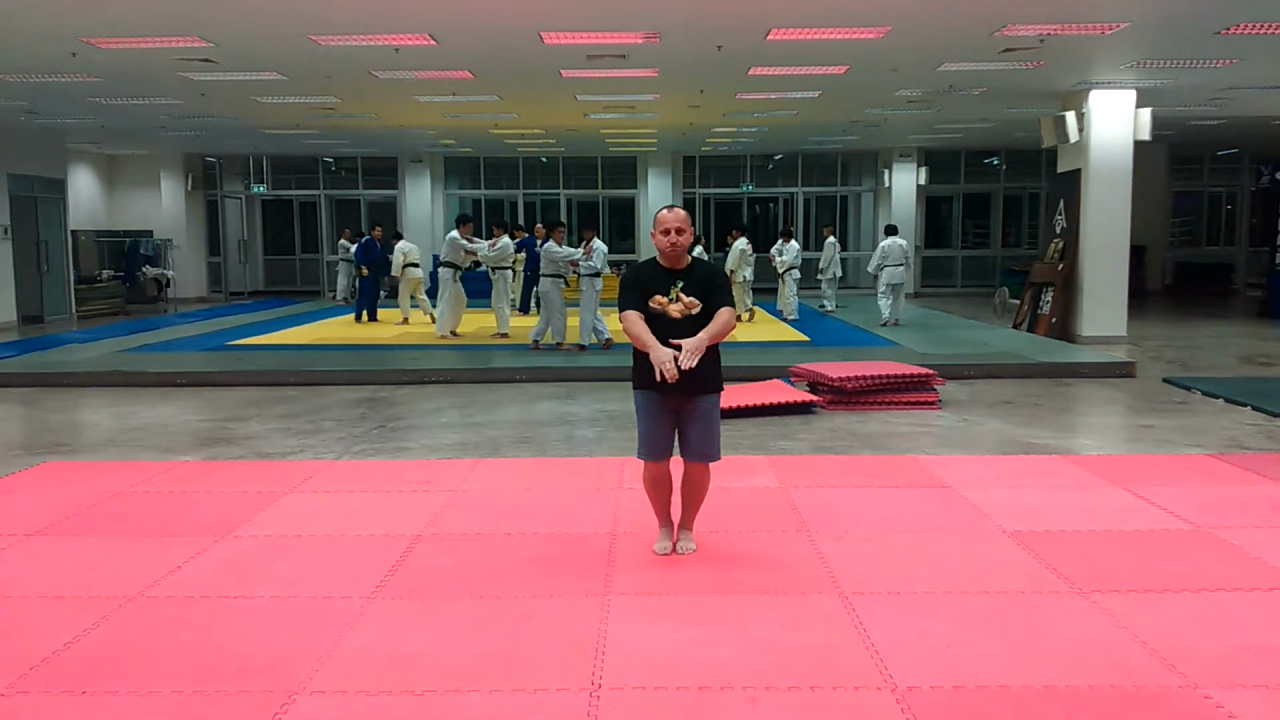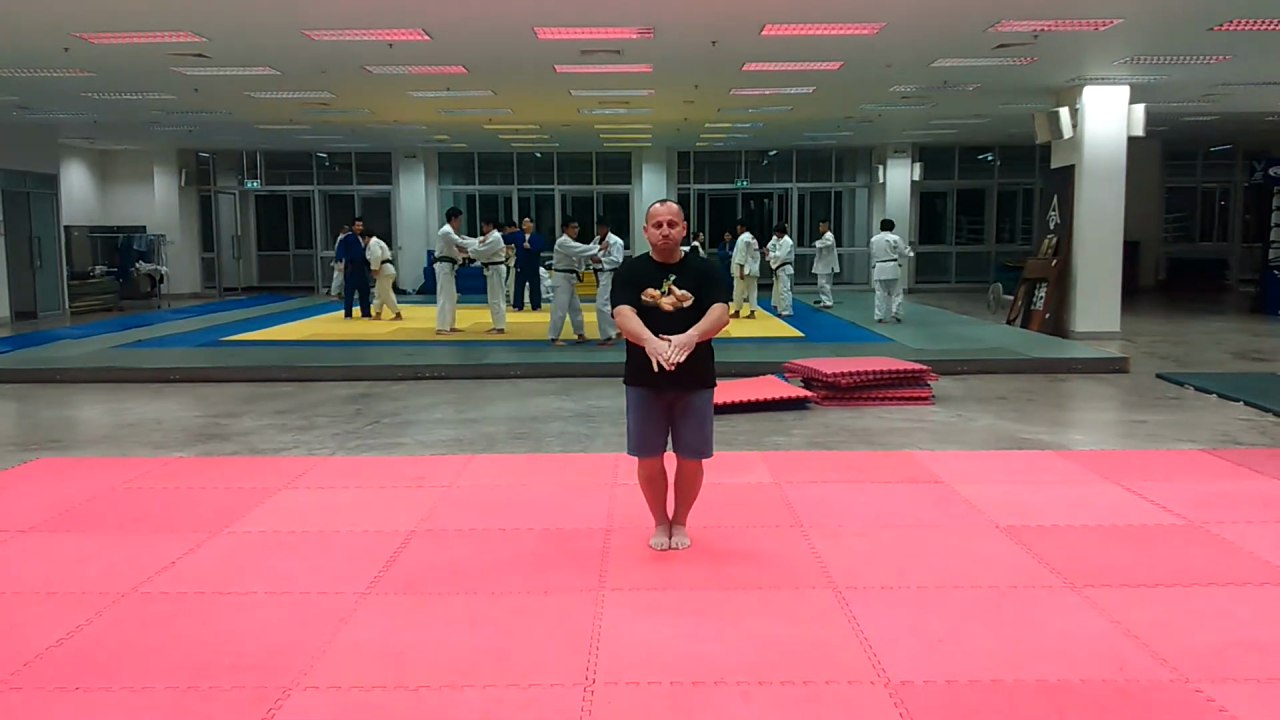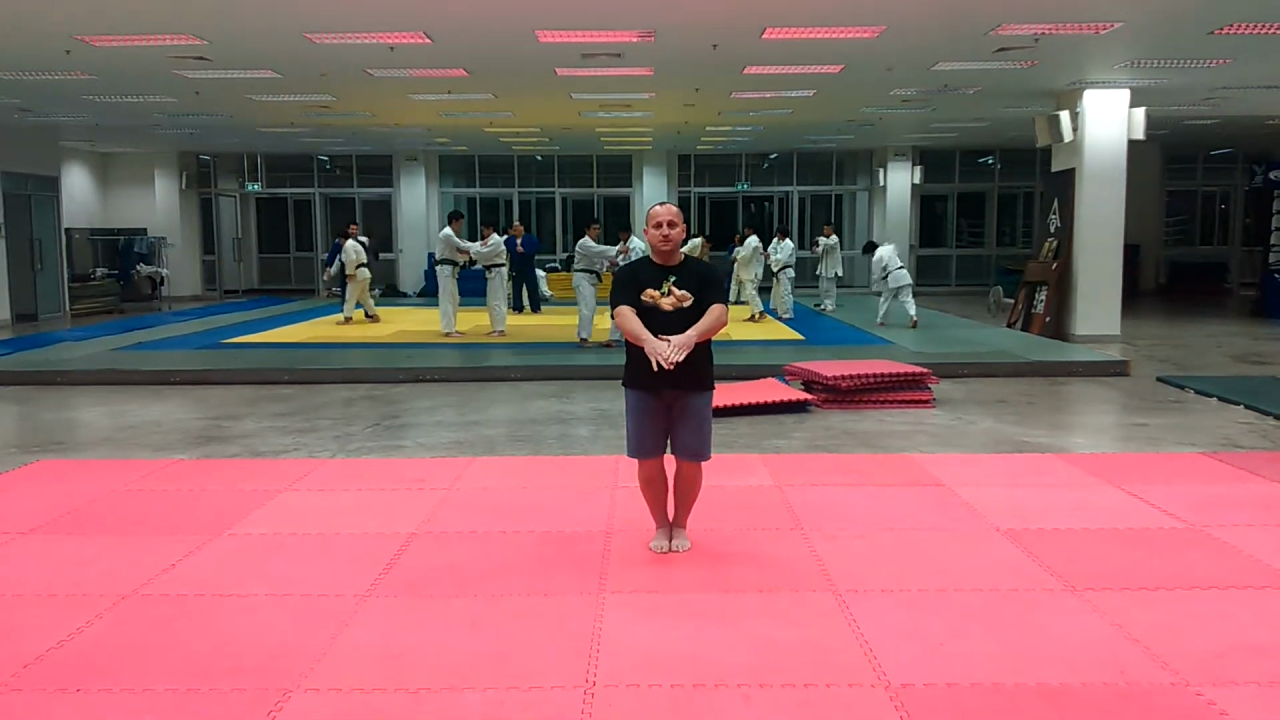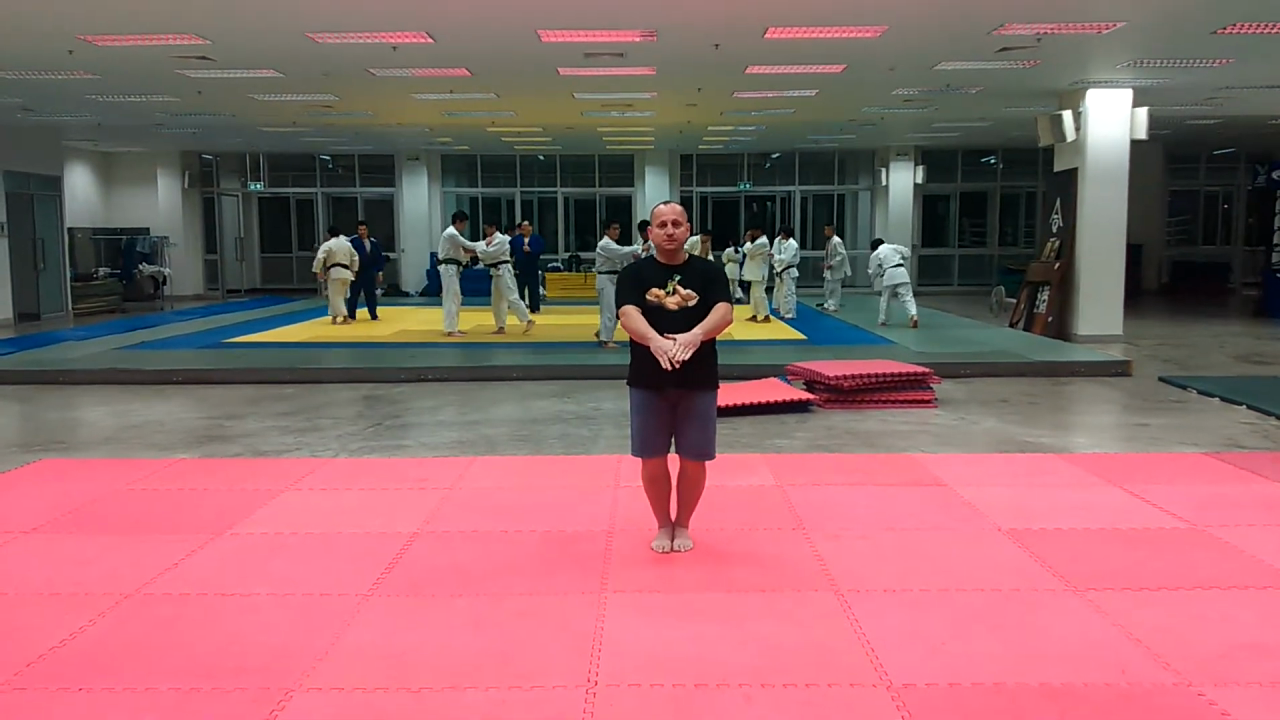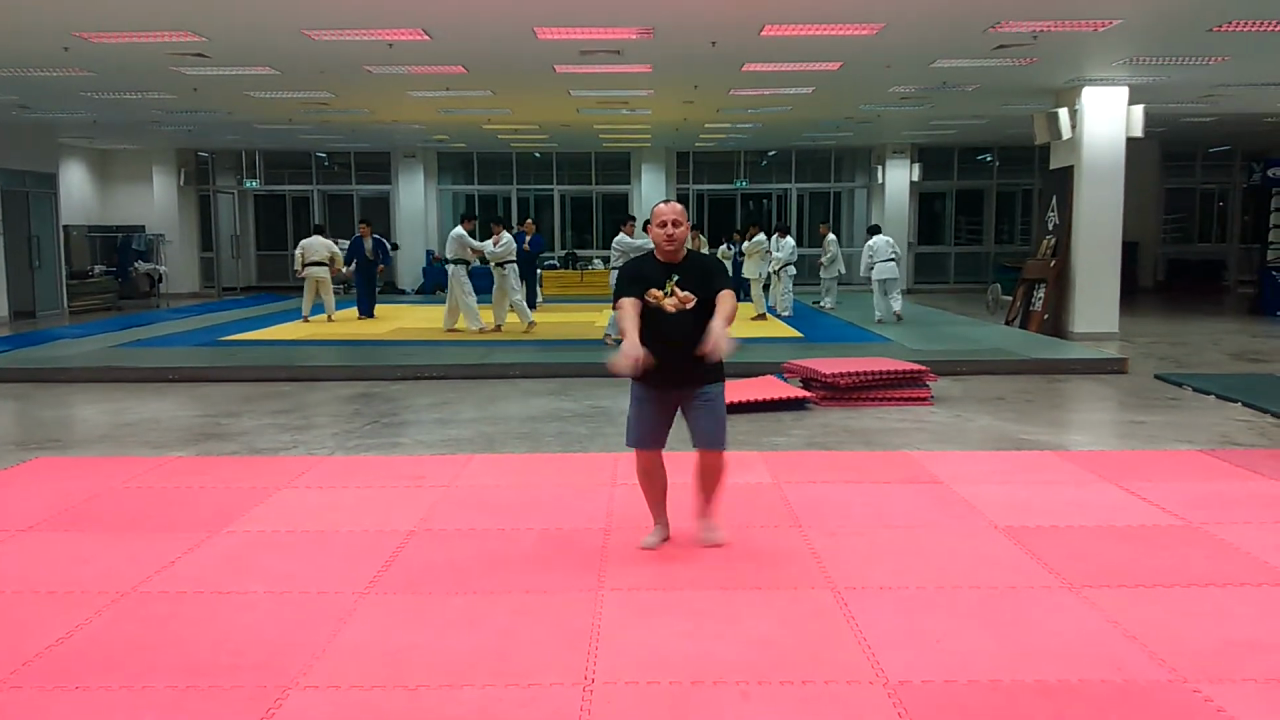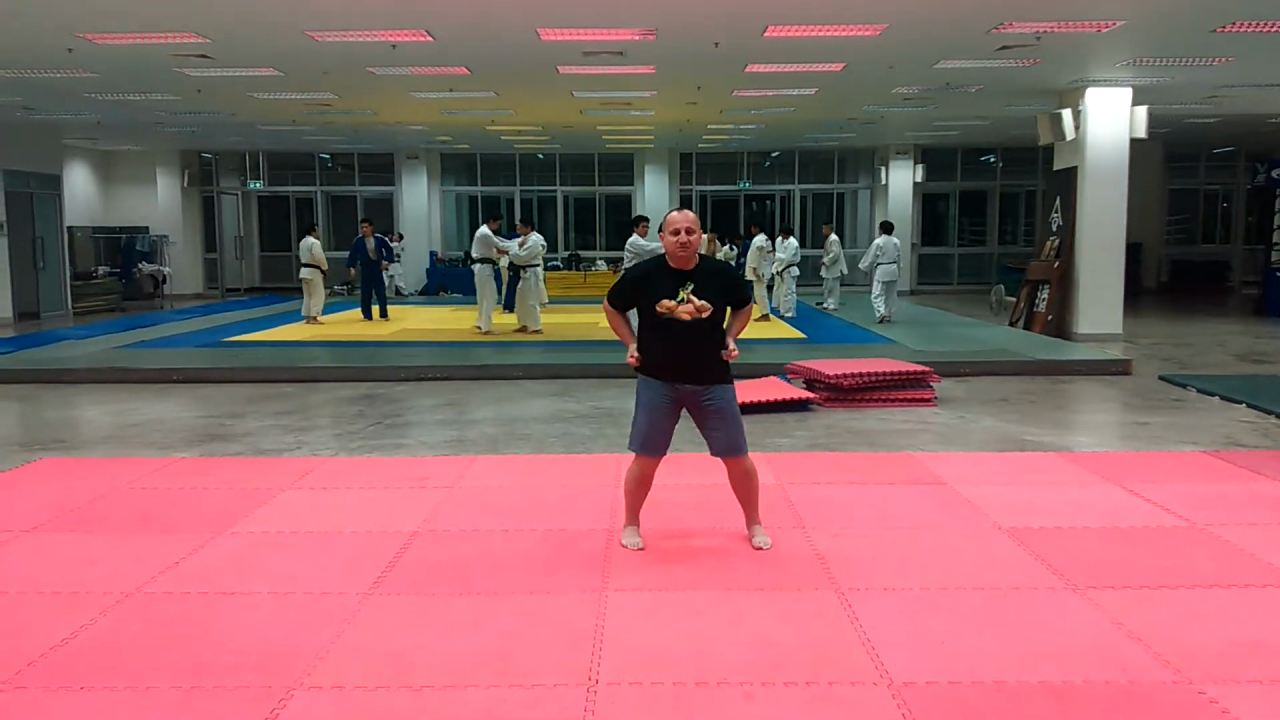
dt=0.5s
person 1, frame 1
left shoulder: (711, 275)
right shoulder: (637, 276)
left elbow: (727, 316)
right elbow: (631, 319)
left wrist: (701, 340)
right wrist: (655, 349)
left hip: (702, 384)
right hip: (652, 383)
left knee: (698, 461)
right knee: (654, 461)
left ankle: (686, 527)
right ankle: (664, 525)
person 1, frame 2
left shoulder: (705, 270)
right shoulder: (630, 272)
left elbow: (720, 313)
right elbow: (623, 315)
left wrist: (690, 337)
right wrist: (650, 342)
left hip: (695, 380)
right hip: (644, 379)
left knee: (691, 457)
right knee: (649, 457)
left ankle: (680, 522)
right ankle: (661, 522)
person 1, frame 3
left shoulder: (704, 272)
right shoulder: (630, 274)
left elbow: (720, 314)
right elbow: (623, 316)
left wrist: (689, 336)
right wrist: (650, 342)
left hip: (694, 381)
right hip: (643, 381)
left knee: (690, 460)
right knee: (649, 459)
left ankle: (681, 524)
right ankle: (661, 525)
person 1, frame 4
left shoulder: (708, 271)
right shoulder: (634, 273)
left elbow: (724, 313)
right elbow: (628, 315)
left wrist: (695, 335)
right wrist: (656, 341)
left hip: (698, 380)
right hip: (648, 381)
left knee: (694, 459)
right knee: (652, 458)
left ankle: (682, 525)
right ankle: (663, 525)
person 1, frame 5
left shoulder: (707, 266)
right shoulder: (635, 270)
left elbow: (727, 299)
right elbow: (627, 308)
left wrist: (719, 329)
right wrist: (631, 342)
left hip: (702, 376)
right hip: (652, 377)
left knee: (711, 451)
right knee: (646, 452)
left ankle: (706, 516)
right ankle: (659, 523)
person 1, frame 6
left shoulder: (722, 273)
right shoulder: (643, 274)
left elbow: (744, 306)
right elbow: (612, 306)
left wrist: (730, 338)
right wrist: (631, 343)
left hip: (712, 380)
right hip: (657, 379)
left knee: (737, 456)
right knee: (646, 458)
left ankle: (753, 524)
right ankle: (631, 524)
